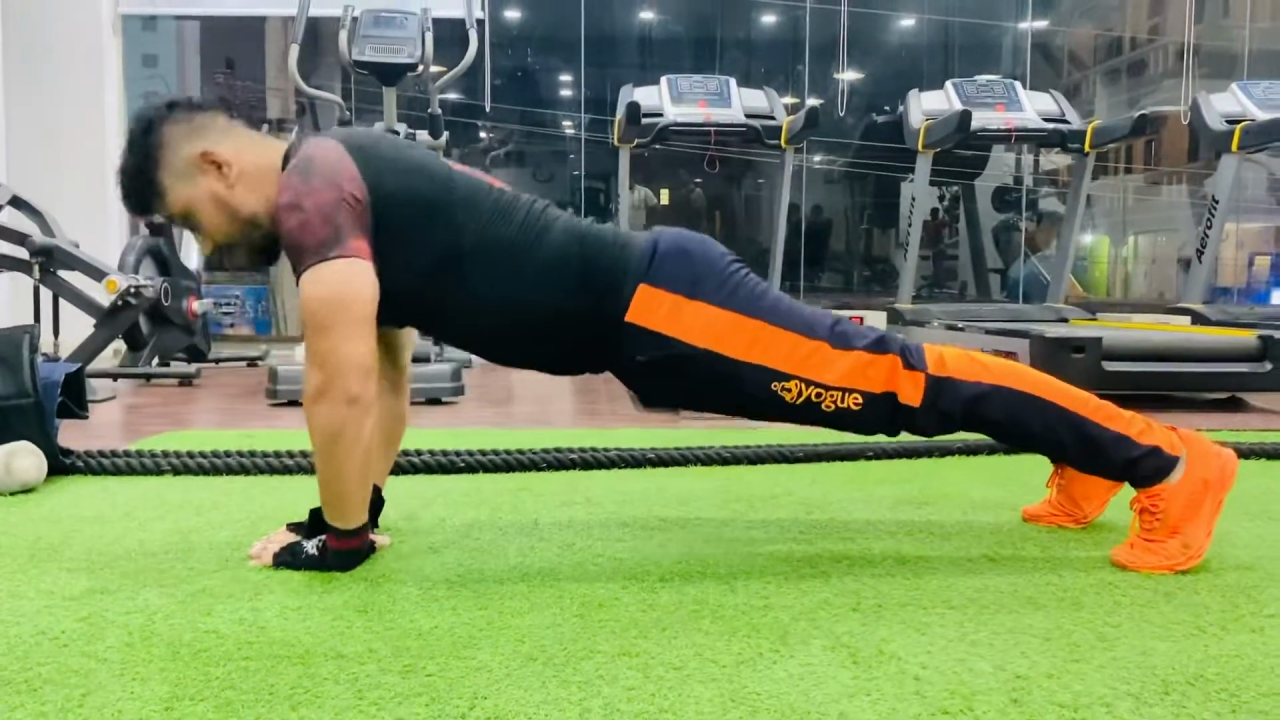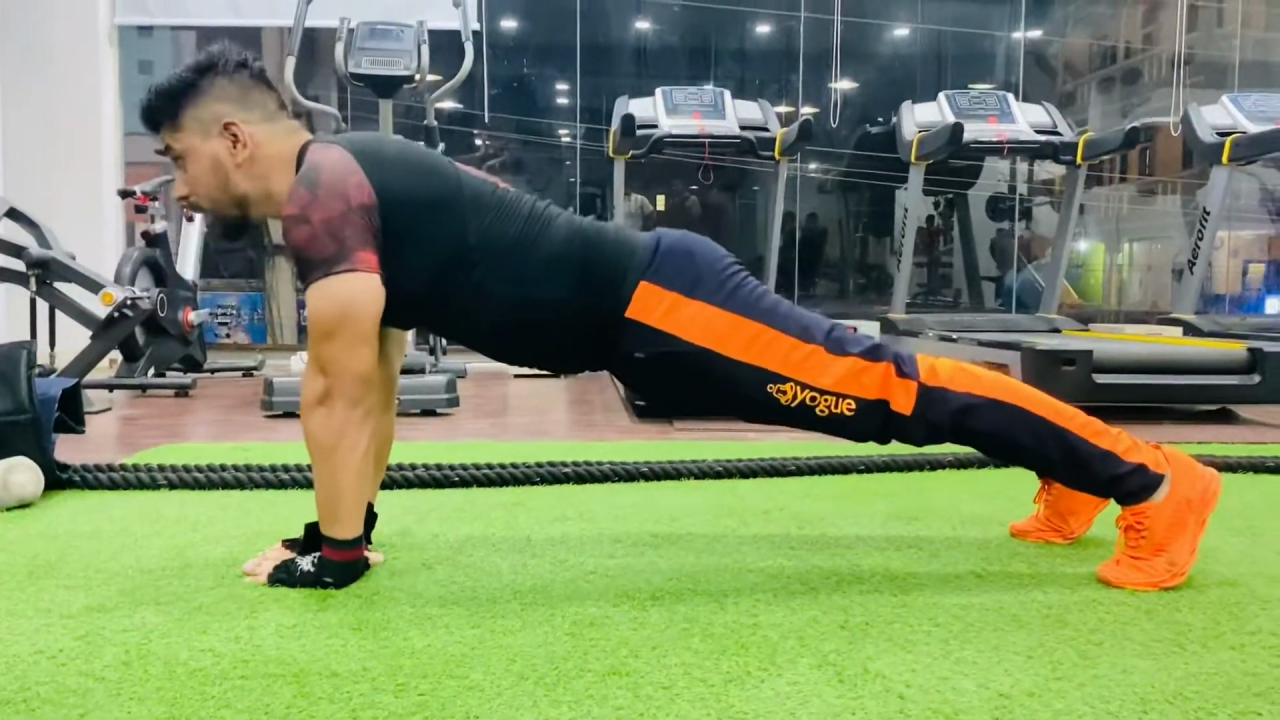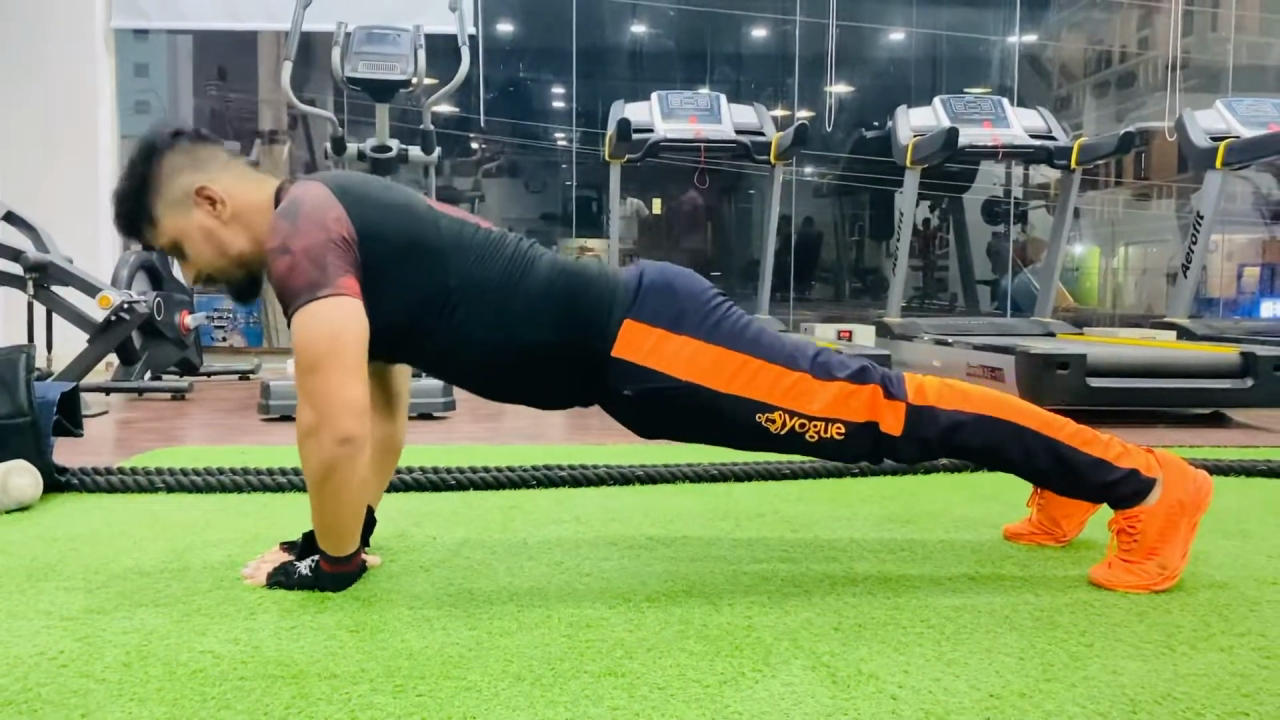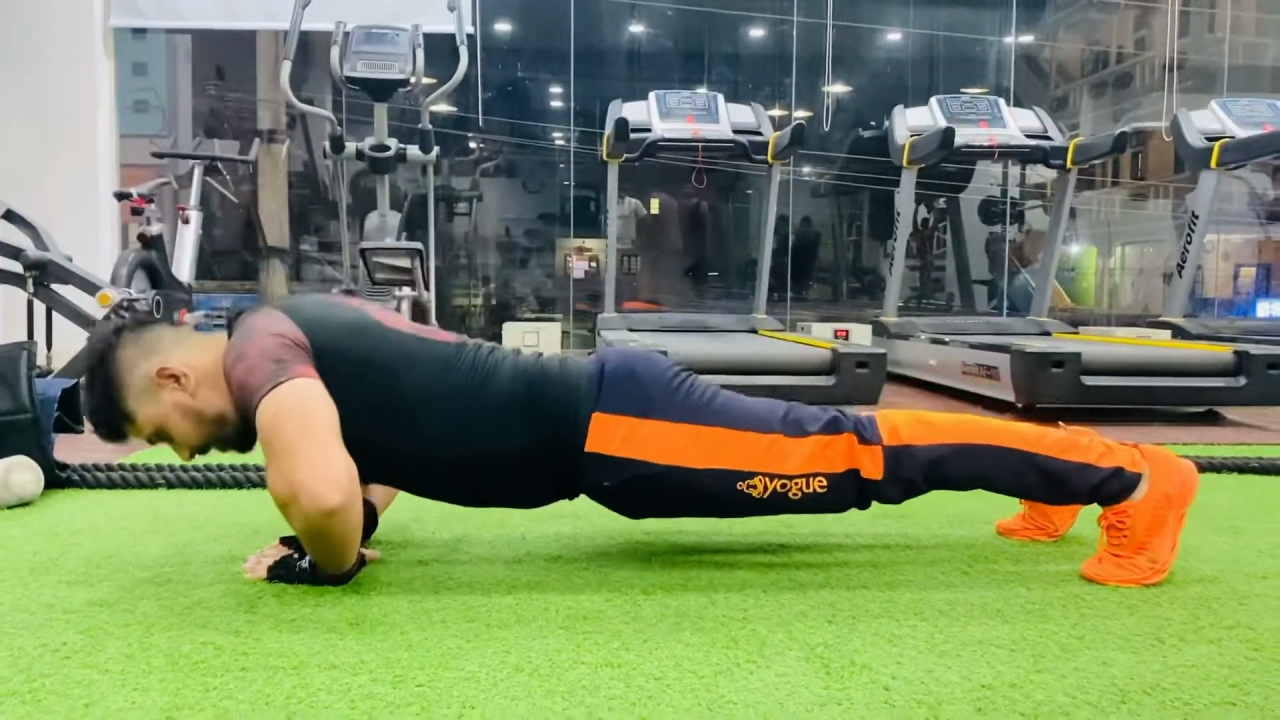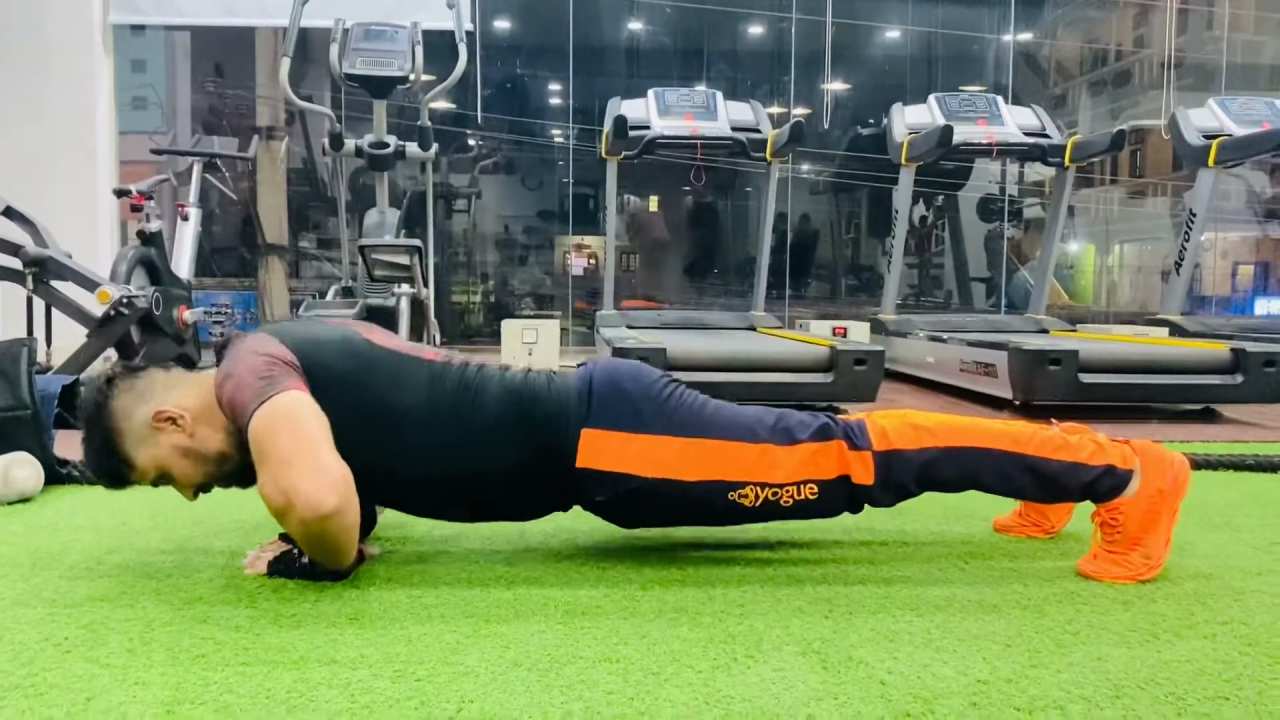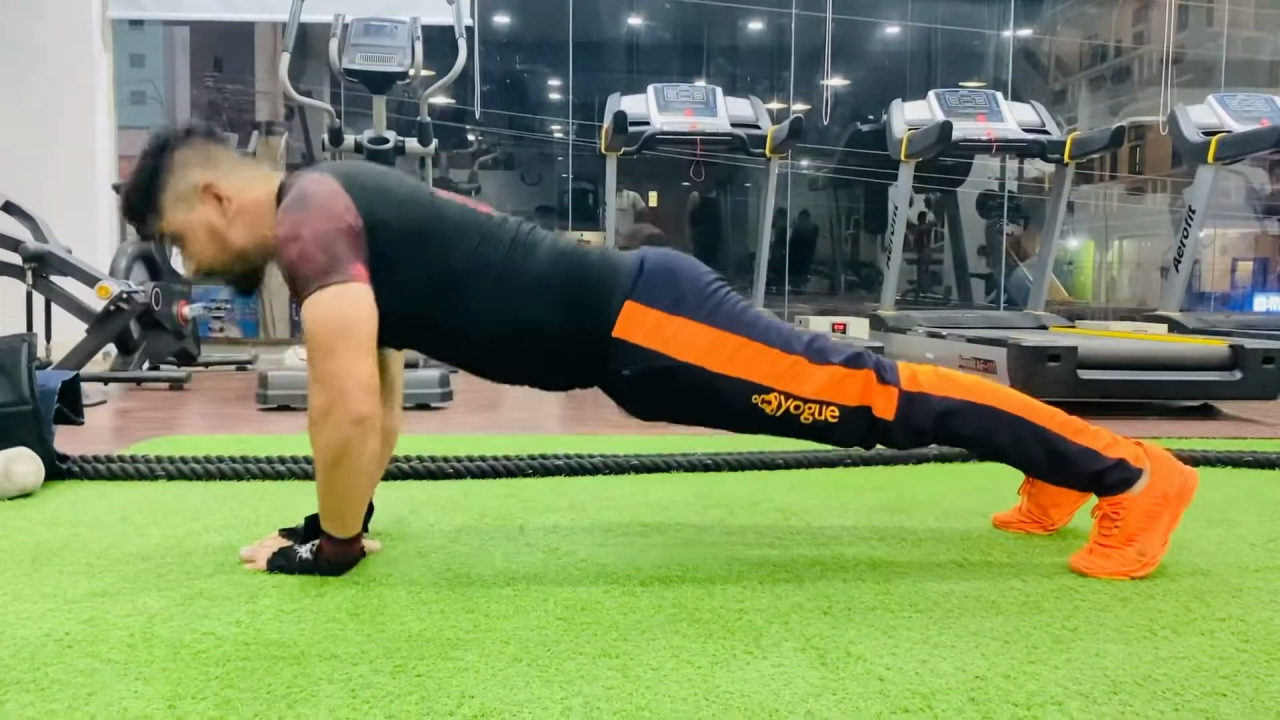
dt=0.4s
person 1, frame 1
left shoulder: (311, 187)
right shoulder: (340, 178)
left elbow: (341, 386)
right elbow: (385, 367)
left wrist: (339, 533)
right wrist: (362, 500)
left hip: (655, 308)
right hip: (643, 305)
left knee: (891, 380)
right knee: (875, 381)
left ankle: (1165, 467)
right ankle: (1082, 464)
person 1, frame 2
left shoulder: (321, 196)
right shoulder: (343, 184)
left elbow: (338, 391)
right elbow: (374, 373)
left wrist: (334, 551)
right wrist: (349, 516)
left hip: (653, 304)
right hip: (639, 303)
left knee: (884, 390)
right knee: (868, 390)
left ankle: (1151, 484)
right ankle: (1079, 475)
person 1, frame 3
left shoulder: (298, 231)
right shoulder: (330, 216)
left elbow: (336, 426)
right elbow: (384, 391)
left wrist: (330, 556)
right wrist: (354, 519)
left hip: (640, 341)
right hip: (628, 334)
left knee: (874, 413)
right knee: (858, 408)
left ankle: (1143, 485)
right ankle: (1071, 486)
person 1, frame 4
left shoulder: (256, 351)
right shoulder: (302, 330)
left elbow: (321, 490)
left wrist: (330, 559)
right wrist: (355, 510)
left hip: (607, 433)
right hip: (596, 404)
left knee: (852, 456)
right knee: (826, 445)
left ankle: (1128, 476)
right ankle: (1058, 456)
person 1, frame 5
left shoulder: (246, 371)
right shoulder: (289, 356)
left elbow: (315, 496)
left wrist: (329, 554)
right wrist: (352, 520)
left hip: (601, 440)
right hip: (591, 417)
left knee: (845, 457)
right knee: (810, 446)
left ankle: (1123, 476)
right ankle: (1052, 458)
person 1, frame 6
left shoulder: (306, 218)
right shoulder: (330, 203)
left elbow: (345, 405)
right elbow: (377, 384)
left wrist: (333, 539)
right wrist: (351, 507)
left hip: (639, 324)
right hip: (624, 318)
left knee: (861, 395)
right knee: (847, 389)
left ankle: (1124, 477)
right ankle: (1054, 463)
